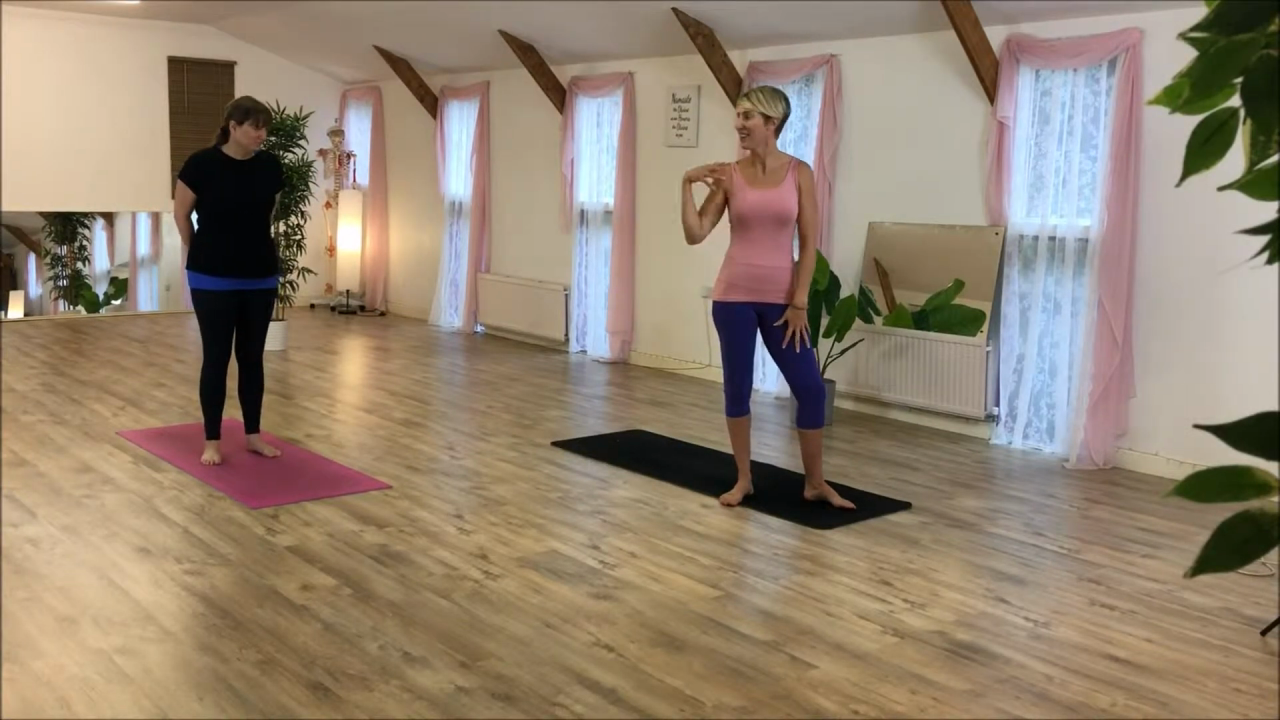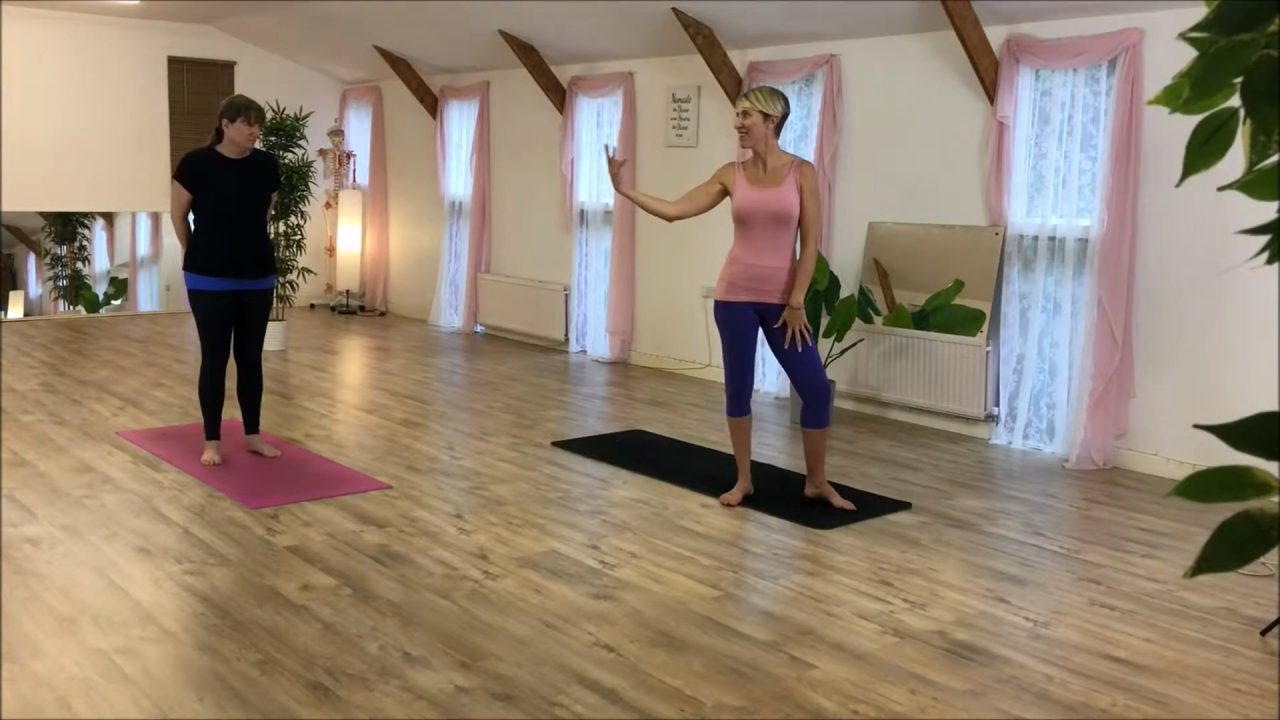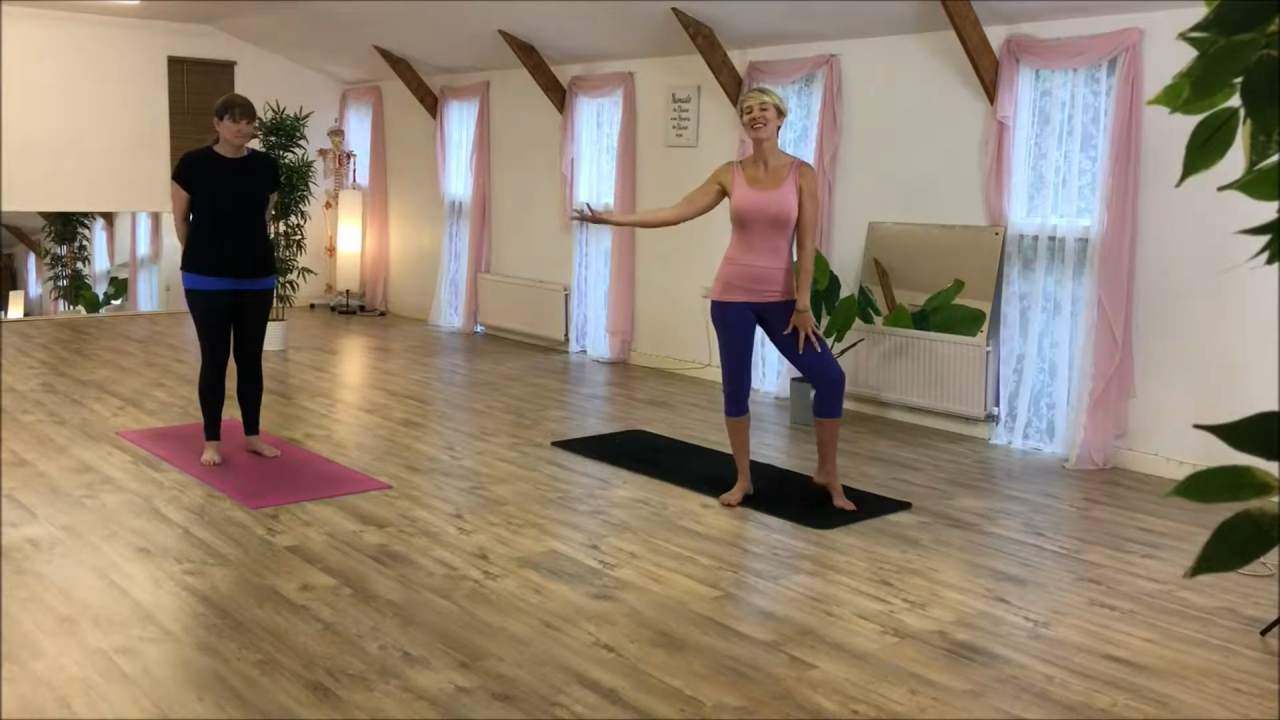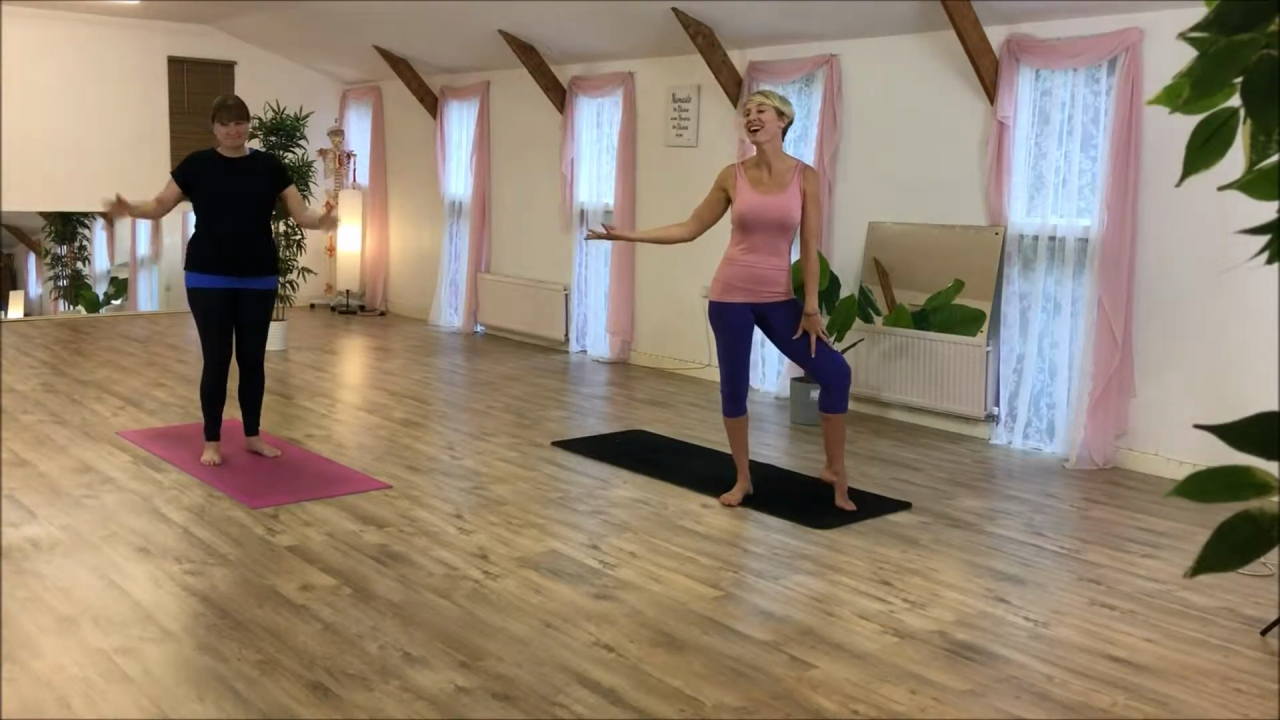
dt=0.3s
person 1, frame 1
left shoulder: (800, 172)
right shoulder: (728, 173)
left elbow: (809, 244)
right elbow: (694, 234)
left wrist: (798, 303)
right wrist: (686, 186)
left hip: (779, 296)
right hip: (733, 295)
left knee: (809, 388)
right knee: (737, 388)
left ankle: (815, 482)
right ankle: (743, 479)
person 1, frame 2
left shoulder: (802, 171)
right shoulder: (730, 174)
left elbow: (810, 243)
right elbow: (673, 210)
left wrist: (797, 303)
right wrist: (623, 188)
left hip: (783, 297)
right hip: (736, 294)
left knee: (815, 387)
right knee: (739, 388)
left ankle: (818, 482)
right ankle: (743, 479)
person 1, frame 3
left shoulder: (801, 173)
right shoulder: (729, 174)
left elbow: (805, 245)
right elbow: (676, 213)
left wrist: (802, 305)
right wrist: (613, 218)
left hip: (779, 296)
right hip: (732, 294)
left knee: (828, 376)
right knee: (736, 388)
left ankle: (827, 472)
right ankle: (743, 479)
person 1, frame 4
left shoulder: (805, 176)
right shoulder: (732, 176)
left elbow: (809, 248)
right elbow: (690, 229)
left wrist: (811, 308)
right wrist: (627, 235)
left hip: (777, 297)
right hip: (731, 294)
left knee: (834, 370)
right knee: (734, 388)
left ankle: (835, 469)
right ankle: (742, 479)
person 2, frame 1
left shoulder: (271, 166)
right shoulder: (202, 164)
right elbow: (181, 214)
right wrist: (201, 254)
left hip: (261, 278)
right hip: (213, 280)
left knee: (252, 357)
right knee: (216, 357)
left ankle: (253, 435)
right ankle: (212, 440)
person 2, frame 2
left shoulder: (267, 165)
right shoulder: (196, 164)
right elbow: (178, 216)
right wrist: (200, 255)
left hip: (258, 278)
right hip: (210, 281)
left knee: (250, 357)
right knee: (214, 358)
left ankle: (253, 435)
right ankle: (212, 441)
person 2, frame 3
left shoulder: (265, 166)
right shoulder: (194, 164)
right elbow: (181, 219)
right wrist: (197, 258)
left hip: (257, 280)
right hip: (207, 281)
left knee: (250, 358)
right knee: (214, 358)
left ankle: (253, 435)
right ankle: (211, 441)
person 2, frame 4
left shoulder: (269, 165)
right shoulder: (197, 165)
left elbow: (299, 212)
right elbow: (161, 205)
left wrist: (320, 220)
right wrist: (131, 210)
left hip: (258, 279)
right hip: (209, 279)
left knee: (252, 358)
right knee: (217, 358)
left ankle: (253, 436)
right ankle: (211, 441)
